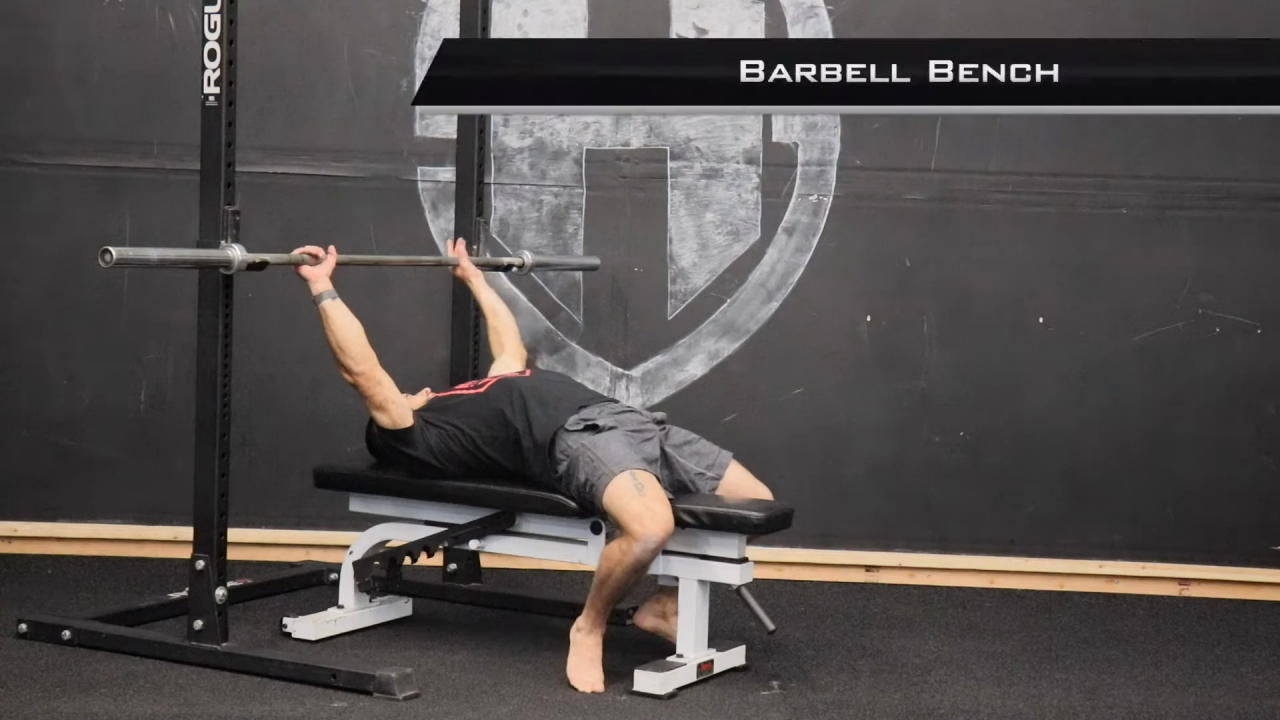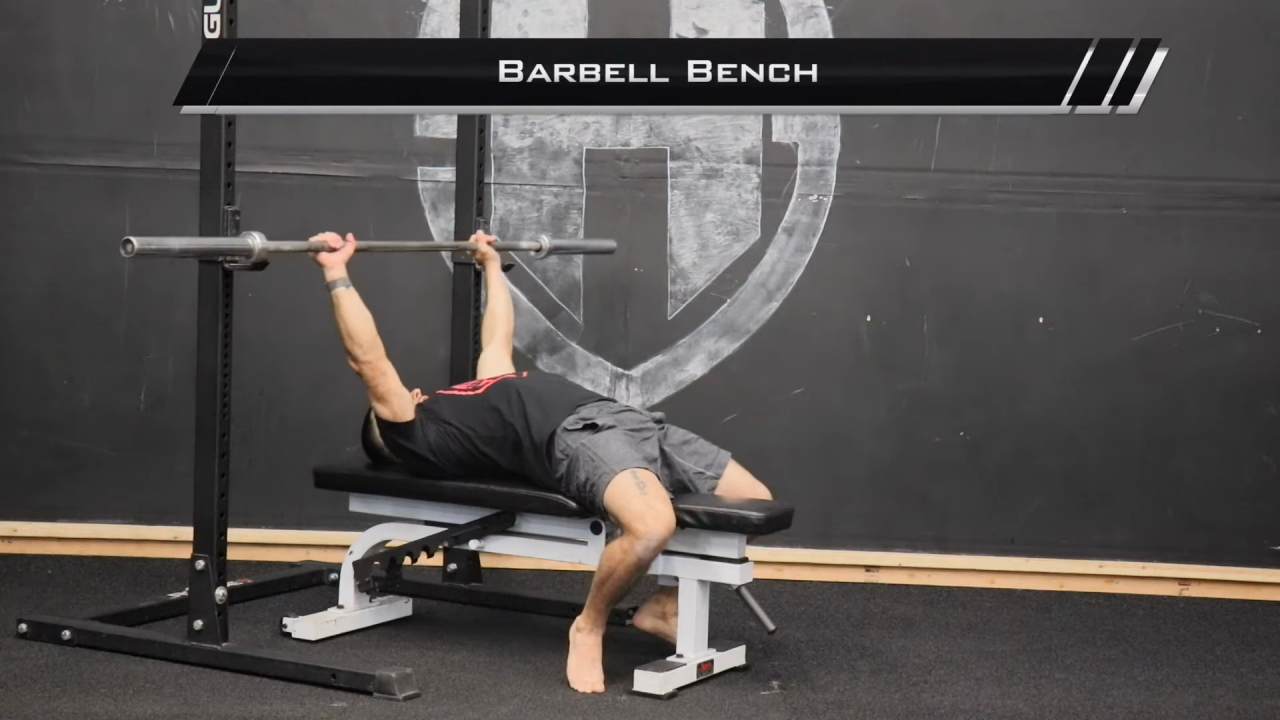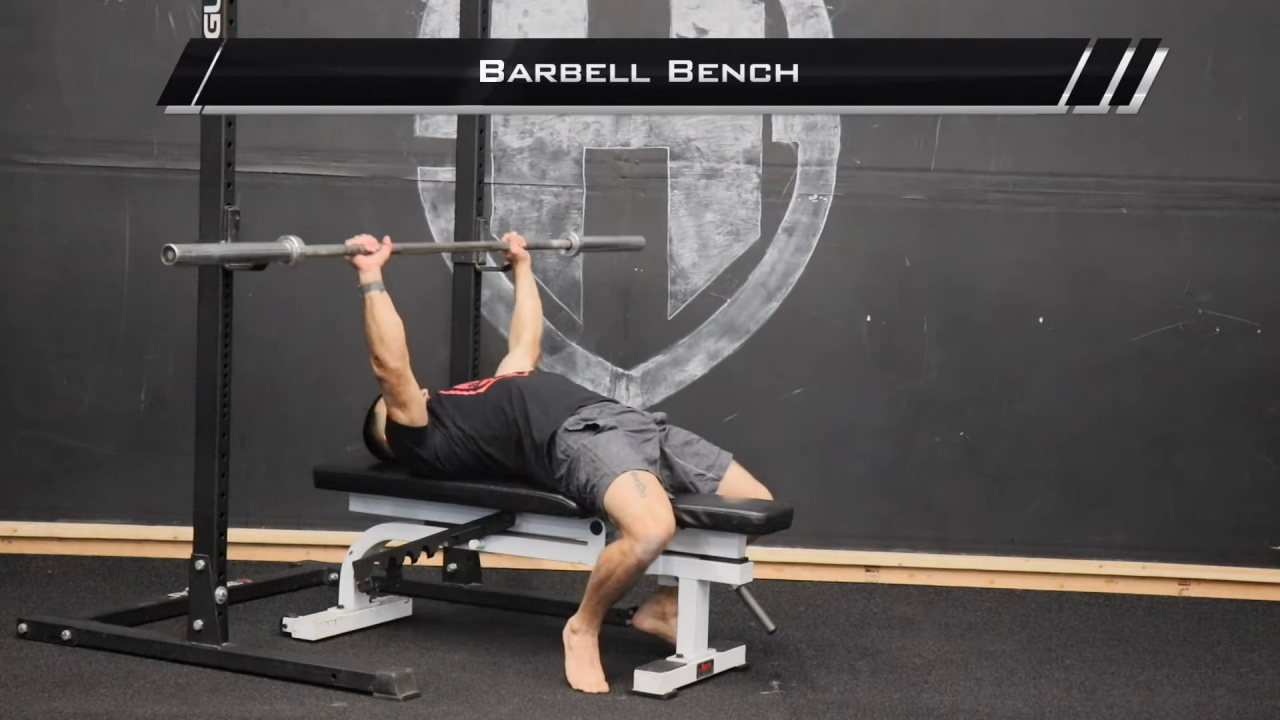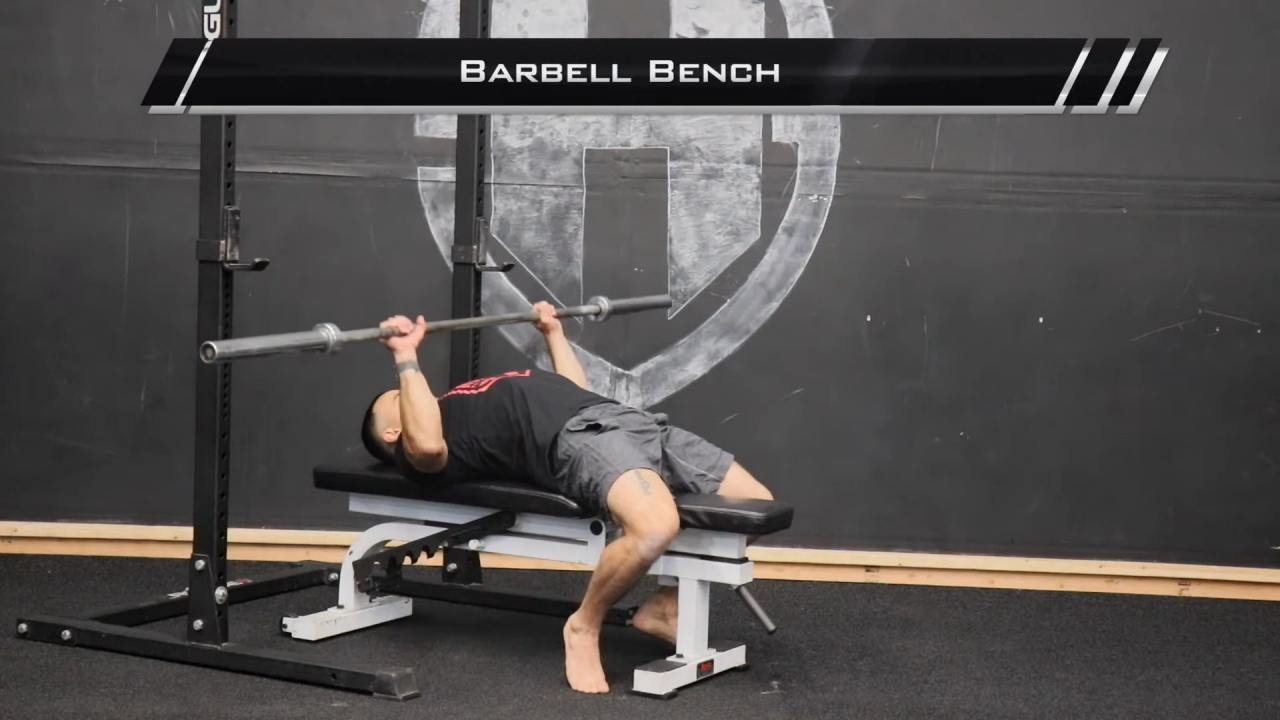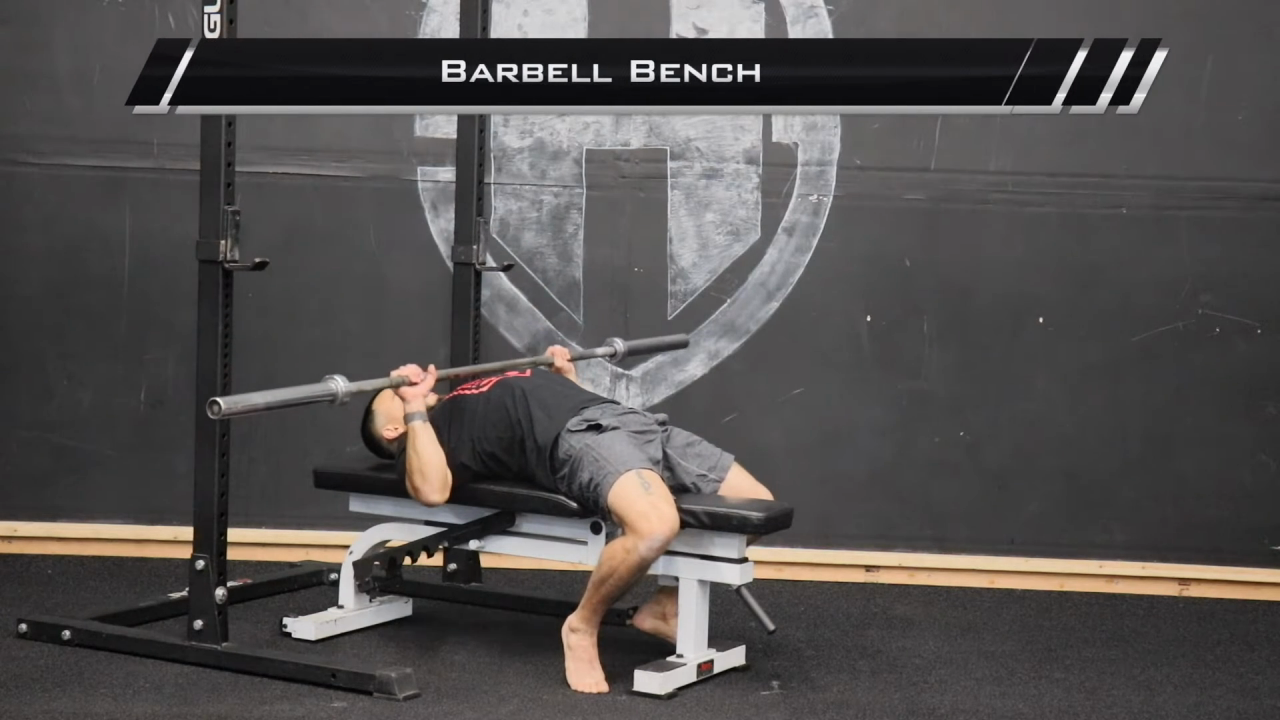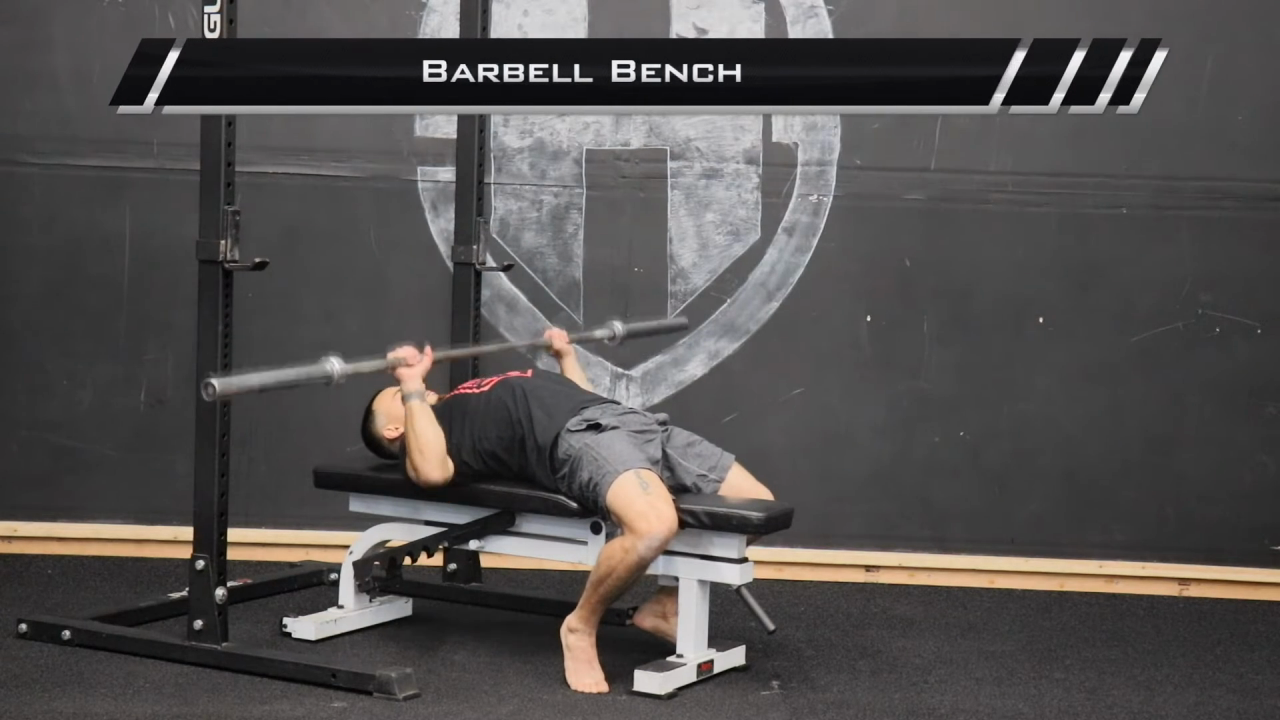
dt=0.7s
person 1, frame 1
left shoulder: (472, 402)
right shoulder: (418, 439)
left elbow: (511, 348)
right elbow: (363, 371)
left wrist: (473, 277)
right wrist: (321, 286)
left knee: (756, 506)
right knee: (650, 526)
left ankle: (665, 605)
right ankle: (589, 627)
person 1, frame 2
left shoulder: (472, 402)
right shoulder: (420, 439)
left elbow: (498, 338)
right elbow: (368, 360)
left wrist: (490, 263)
right wrist: (336, 274)
left knee: (754, 505)
right knee: (652, 526)
left ankle: (665, 605)
right ankle: (589, 627)
person 1, frame 3
left shoulder: (477, 406)
right shoulder: (423, 442)
left elbow: (526, 344)
right elbow: (391, 366)
left wrist: (520, 266)
right wrist: (371, 278)
left knee: (755, 506)
right knee: (650, 529)
left ankle: (665, 605)
right ankle: (584, 628)
person 1, frame 4
left shoulder: (473, 406)
right shoulder: (417, 448)
left elbow: (575, 392)
right elbow: (427, 444)
left wrist: (553, 331)
right wrist: (405, 356)
right knee: (655, 527)
left ankle: (666, 606)
right ankle: (584, 626)
person 1, frame 5
left shoulder: (477, 403)
right shoulder: (428, 430)
right elbow: (432, 490)
left wrist: (565, 374)
right wrist: (414, 405)
right knee: (655, 527)
left ankle: (665, 606)
right ankle: (582, 627)
person 1, frame 6
left shoulder: (472, 404)
right shoulder: (429, 428)
right elbow: (431, 472)
left wrist: (566, 356)
right wrist: (412, 384)
right knee: (653, 527)
left ankle: (667, 605)
right ankle: (581, 627)
